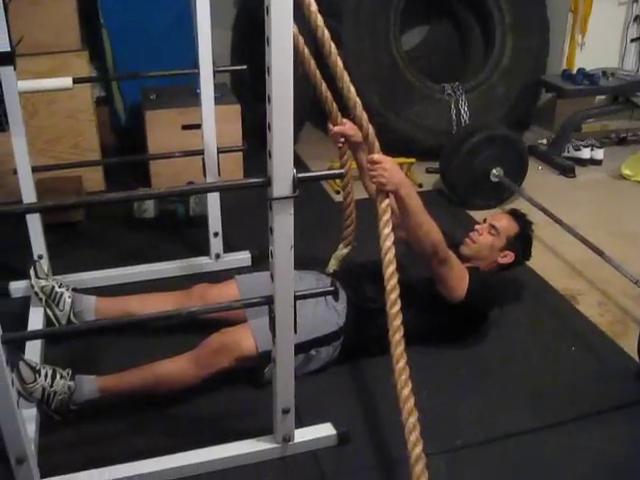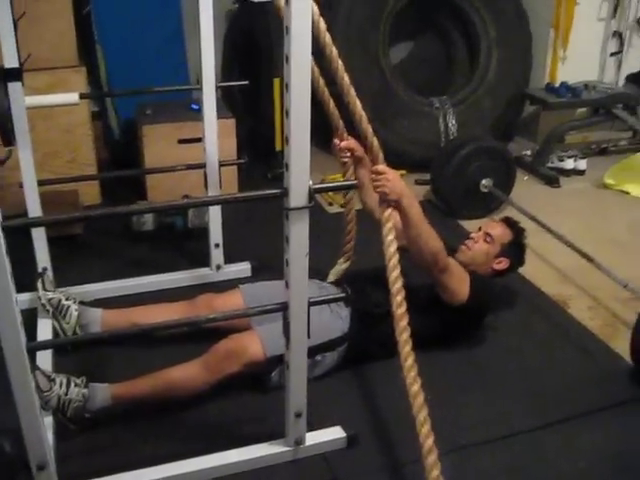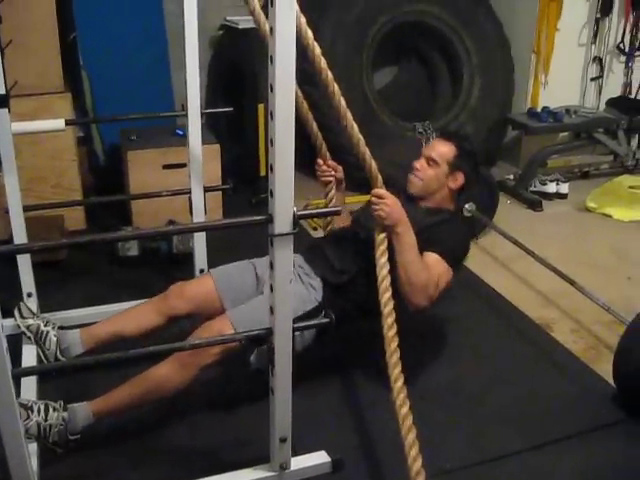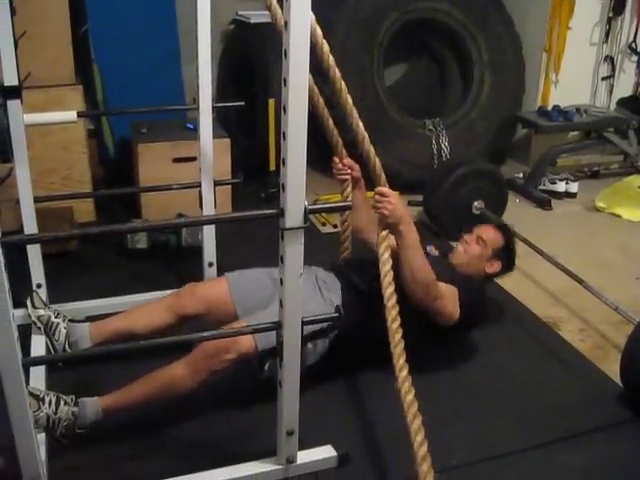
dt=1s
person 1, frame 1
left shoulder: (475, 293)
right shoulder: (452, 258)
left elbow: (435, 255)
right elbow: (397, 221)
left wrist: (404, 188)
right wrist: (361, 149)
left hip: (344, 322)
right hip: (330, 284)
left knee: (220, 350)
right knee: (201, 295)
left ankle: (73, 389)
right ankle: (78, 306)
person 1, frame 2
left shoulder: (473, 294)
right shoulder: (447, 260)
left elbow: (434, 264)
right elbow: (383, 217)
left wrist: (406, 198)
right wrist: (362, 164)
left hip: (348, 327)
right hip: (330, 293)
left knee: (229, 354)
right knee: (206, 305)
left ankle: (89, 398)
right ankle: (85, 320)
person 1, frame 3
left shoulder: (449, 231)
right shoulder: (405, 196)
left elbow: (418, 293)
left wrist: (400, 225)
right wrist: (336, 189)
left hip: (318, 295)
right hip: (297, 264)
left knee: (202, 345)
right knee: (177, 297)
left ankle: (72, 420)
right ankle: (66, 344)
person 1, frame 4
left shoulder: (466, 293)
right shoulder: (435, 255)
left elbow: (421, 295)
right elbow: (369, 237)
left wrist: (405, 224)
right wrist: (358, 187)
left hip: (333, 308)
right hip: (315, 276)
left knee: (215, 351)
right knee: (190, 297)
left ankle: (82, 413)
right ankle: (75, 336)
